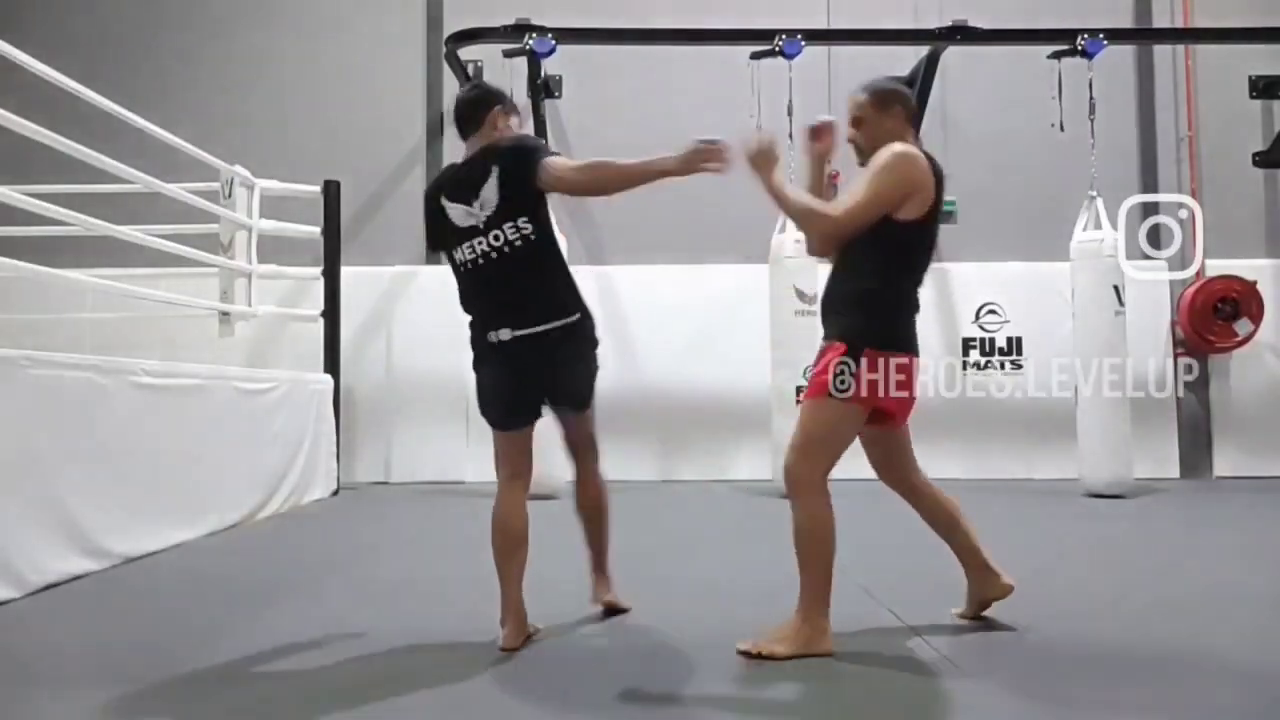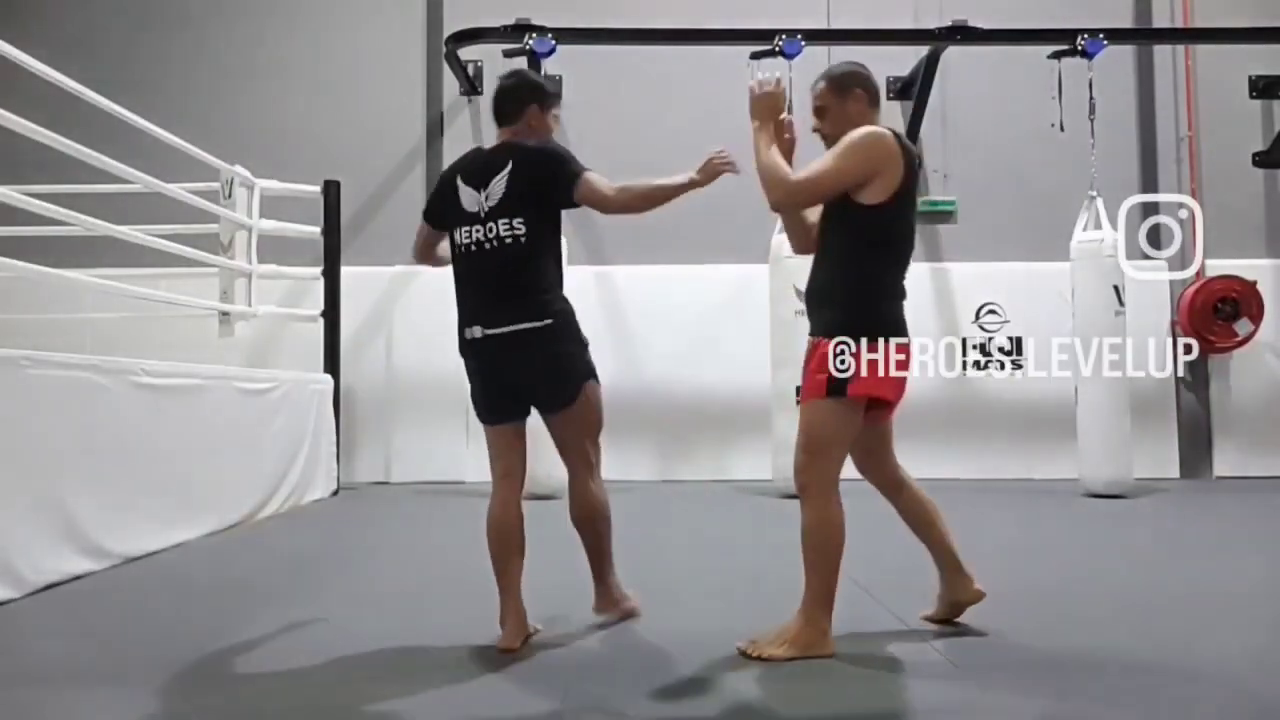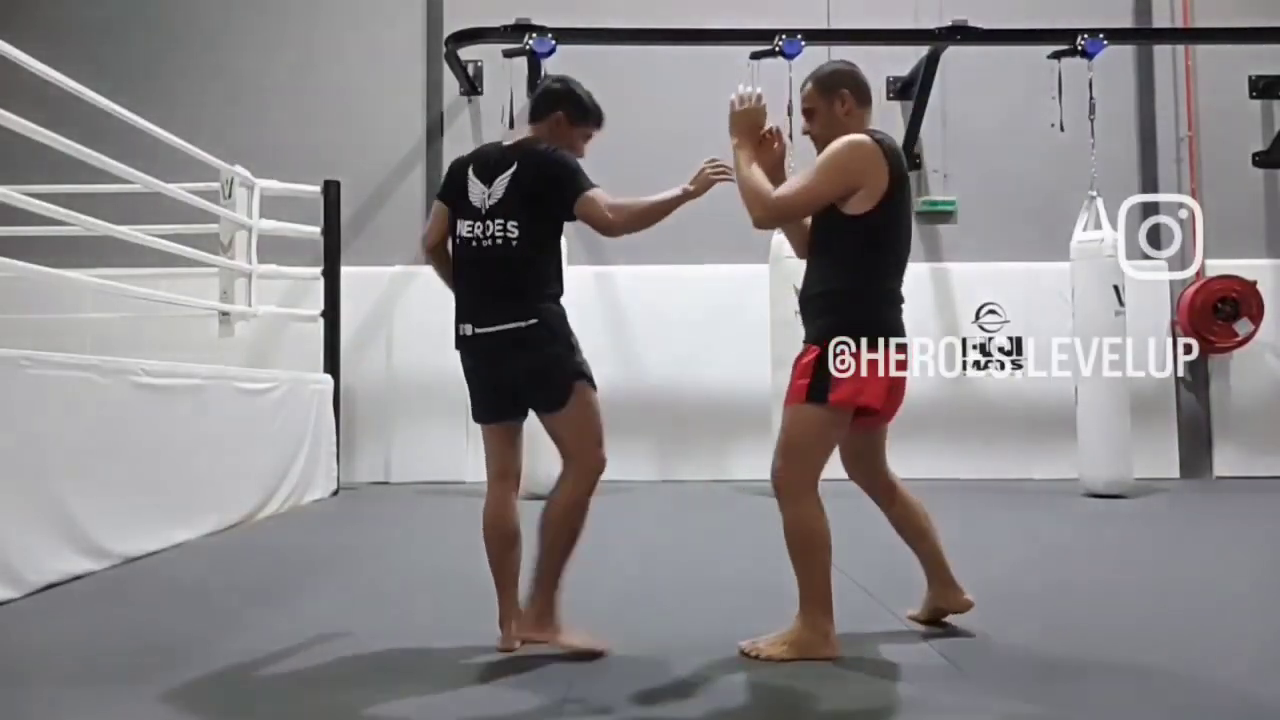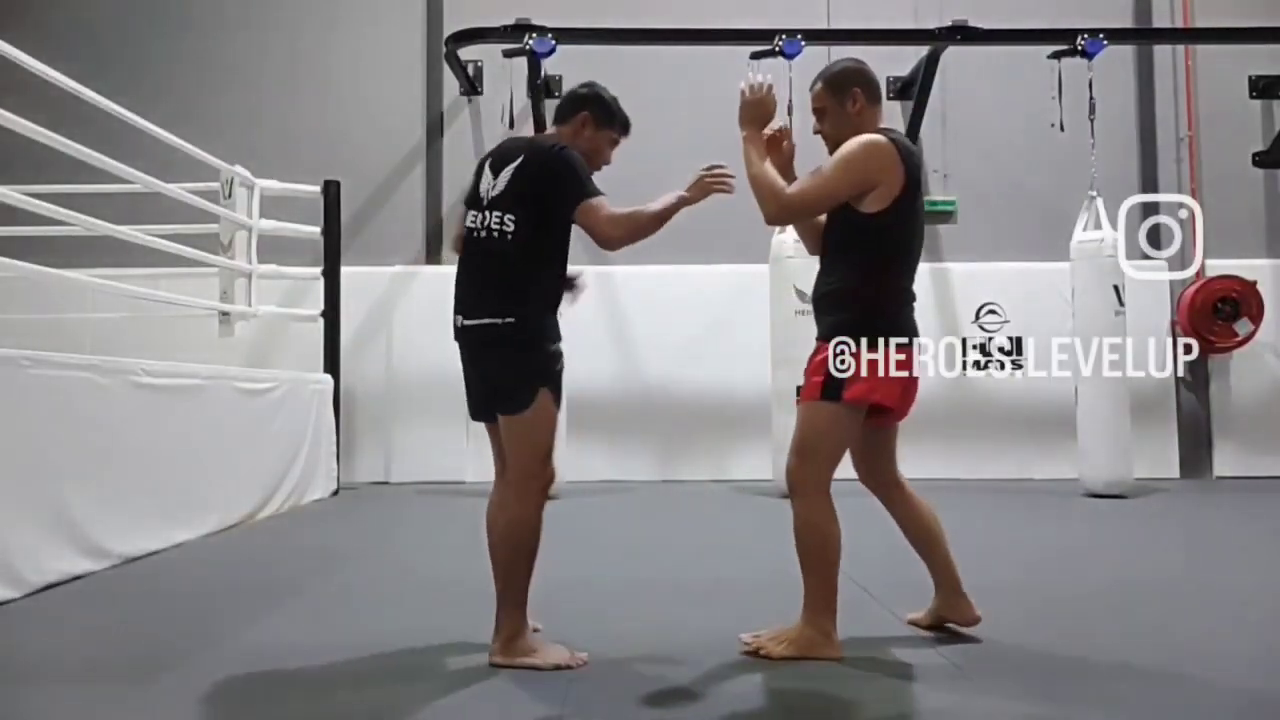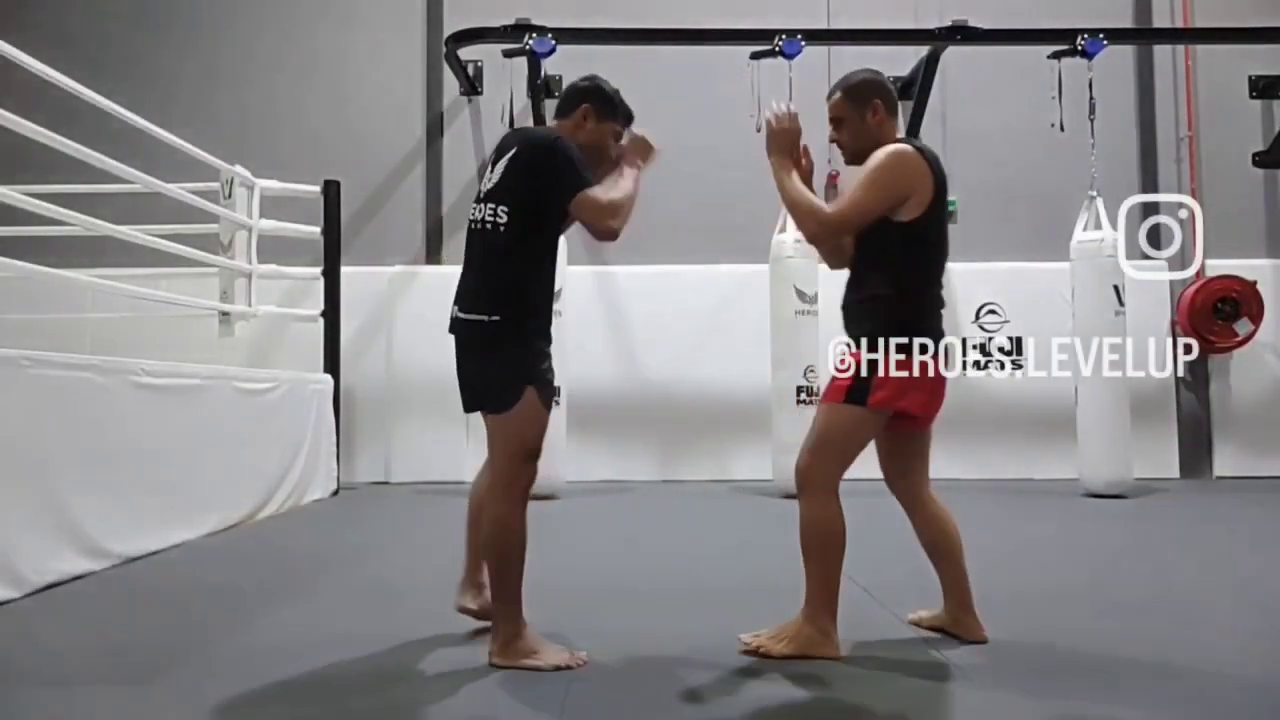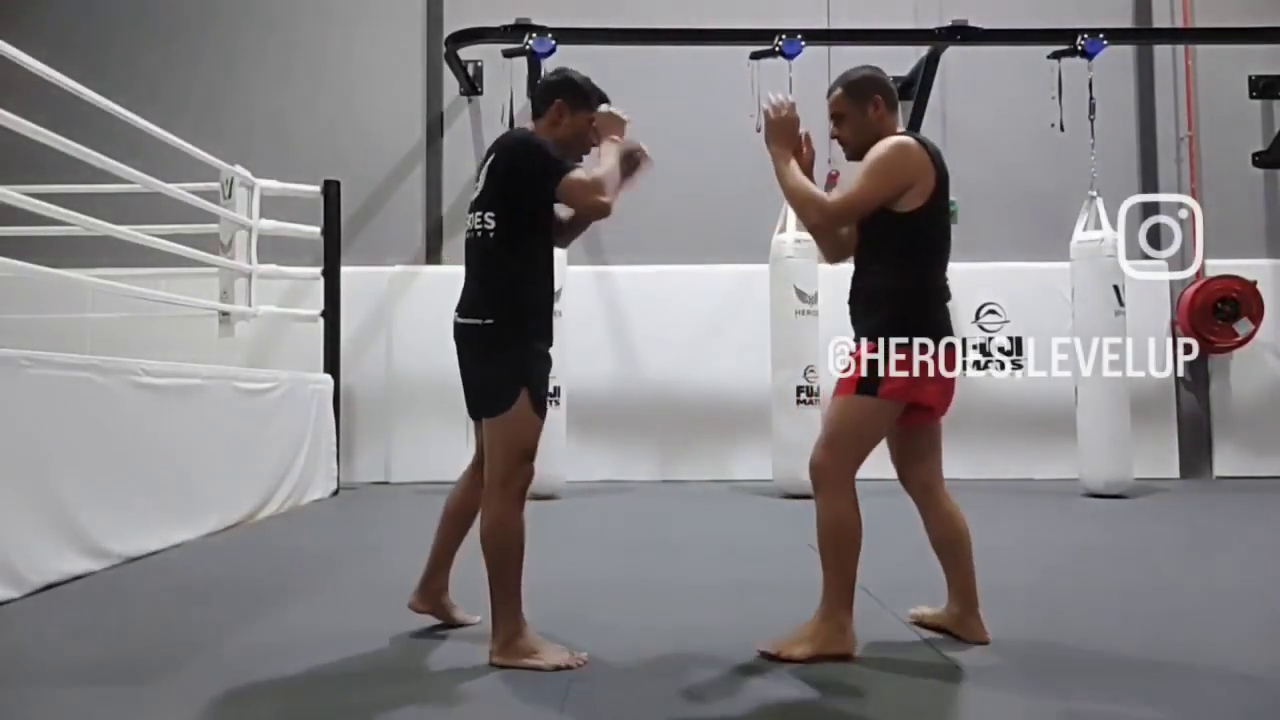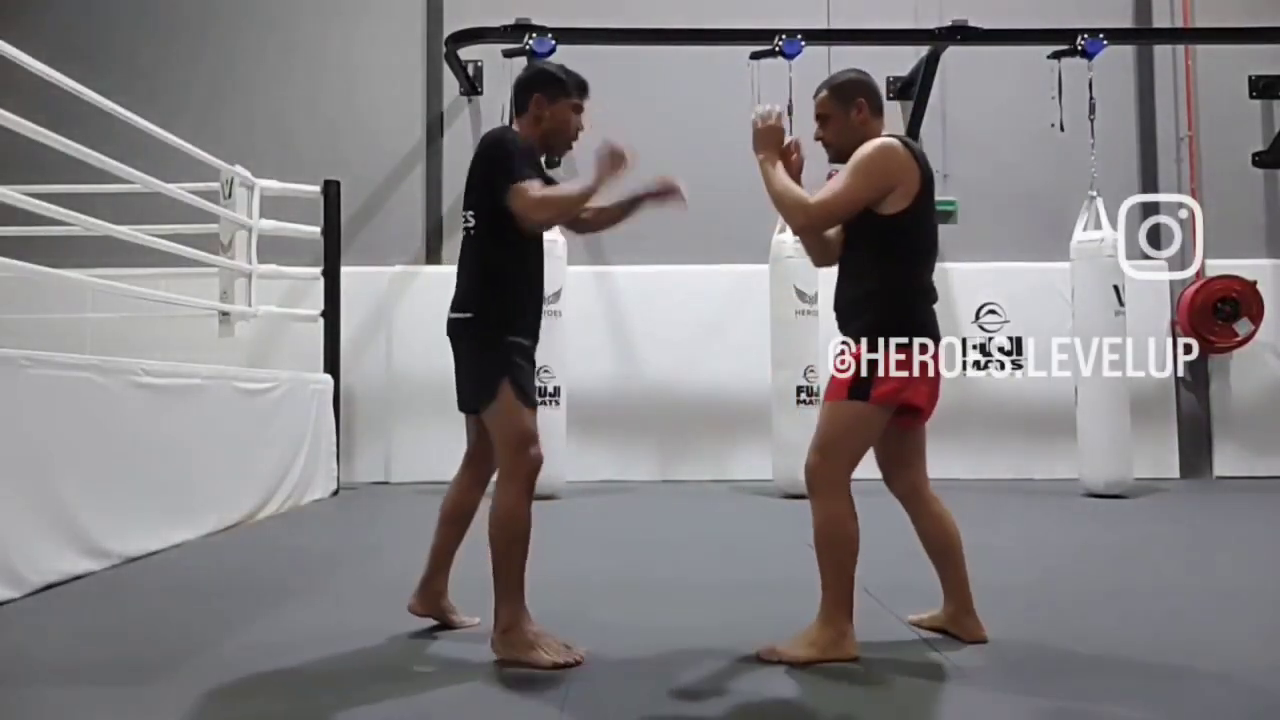
dt=0.2s
person 1, frame 1
left shoulder: (901, 161)
right shoulder: (897, 175)
left elbow: (828, 229)
right elbow: (833, 242)
left wrist: (771, 176)
right wrist: (817, 168)
left hip: (864, 347)
right hip: (882, 349)
left knee: (803, 473)
right knee: (901, 473)
left ankle: (811, 626)
right ankle: (984, 577)
person 1, frame 2
left shoulder: (873, 143)
right shoulder: (865, 165)
left elbow: (786, 194)
right elbow: (806, 238)
left wrist: (763, 129)
right wrist: (781, 153)
left hip: (853, 338)
right hip: (869, 338)
left knee: (814, 476)
right knee: (881, 470)
left ankle: (813, 628)
right ankle: (957, 581)
person 1, frame 3
left shoulder: (856, 151)
right shoulder: (871, 162)
left elbow: (764, 213)
right elbow: (809, 243)
left wrist: (742, 144)
right wrist: (774, 171)
left hip: (843, 344)
right hip: (872, 344)
left knee: (792, 478)
right knee: (873, 475)
left ankle: (815, 630)
right ankle: (944, 588)
person 1, frame 4
left shoulder: (870, 151)
right shoulder: (888, 159)
left elbow: (779, 209)
right elbow: (823, 240)
left wrist: (751, 134)
right wrist: (786, 168)
left hip: (858, 344)
right hip: (884, 343)
left knee: (806, 477)
right knee: (882, 477)
left ankle: (818, 630)
right ankle: (952, 599)
person 1, frame 5
left shoulder: (899, 160)
right shoulder: (898, 169)
left elbow: (822, 226)
right elbow: (840, 253)
left wrist: (780, 164)
right wrist: (804, 184)
left hip: (889, 350)
right hip: (910, 350)
left knee: (815, 474)
right knee: (910, 485)
left ankle: (818, 627)
right ankle: (961, 612)
person 1, frame 6
left shoulder: (899, 152)
right shoulder: (893, 166)
left elbow: (823, 215)
right elbow: (835, 247)
left wrist: (780, 152)
right wrist: (803, 171)
left hip: (897, 343)
right hip: (915, 343)
left knee: (829, 468)
right knee: (924, 482)
left ankle: (833, 625)
right ankle: (964, 612)
person 1, frame 7
left shoulder: (885, 154)
right shoulder: (875, 173)
left elbow: (806, 218)
right elbow: (824, 252)
left wrist: (768, 160)
right wrist: (793, 175)
left hip: (887, 346)
right hip: (902, 346)
left knee: (825, 475)
right knee: (909, 484)
left ankle: (835, 630)
right ankle: (961, 612)
person 2, frame 1
left shoulder: (437, 194)
right shoulder: (514, 154)
right elbow: (579, 179)
right wrist: (674, 165)
left hip: (496, 350)
right hip: (561, 328)
left knee: (513, 483)
right knee: (585, 462)
left ankle: (514, 620)
right ankle: (602, 581)
person 2, frame 2
left shoulder: (456, 175)
right shoulder: (540, 158)
left elbow: (423, 251)
right elbow: (612, 200)
right wrist: (694, 178)
left hip: (481, 342)
right hip: (545, 332)
left knee: (506, 480)
right knee: (585, 467)
left ankle: (512, 620)
right ankle: (607, 591)
person 2, frame 3
left shoulder: (467, 166)
right shoulder: (549, 165)
left elbow: (433, 244)
right elbow: (611, 220)
right wrist: (688, 190)
left hip: (477, 339)
right hip: (534, 334)
left knee: (502, 480)
right knee: (585, 462)
left ankle: (511, 620)
right ankle: (539, 611)
person 2, frame 4
left shoulder: (497, 157)
right shoulder: (558, 161)
left elbow: (461, 242)
right elbow: (612, 232)
right wrist: (686, 195)
left hip: (475, 329)
right hip: (520, 332)
left knee: (510, 479)
right knee: (532, 479)
left ankle: (511, 620)
right ankle: (512, 635)
person 2, frame 5
left shoulder: (516, 147)
right shoulder: (552, 150)
right elbow: (607, 222)
left wrist: (611, 171)
right wrist: (632, 166)
left hip: (481, 322)
right hip: (510, 330)
left knee: (503, 465)
right knee: (514, 475)
left ankle: (475, 586)
right ankle: (511, 637)
person 2, frame 6
left shoulder: (512, 155)
right shoulder: (526, 149)
left elbow: (561, 231)
right elbow: (597, 200)
left wrist: (621, 169)
right wrist: (613, 142)
left hip: (491, 328)
right hip: (507, 334)
left knee: (488, 466)
right knee: (510, 477)
left ankle: (432, 589)
right ankle: (509, 636)
person 2, frame 7
left shoulder: (522, 158)
right shoulder: (502, 147)
left elbow: (580, 222)
right elbow: (537, 213)
left wrist: (644, 197)
right wrist: (601, 175)
left hip: (499, 329)
right hip: (490, 330)
left knee: (481, 462)
right knee: (521, 463)
left ankle: (431, 592)
right ankle: (512, 628)
